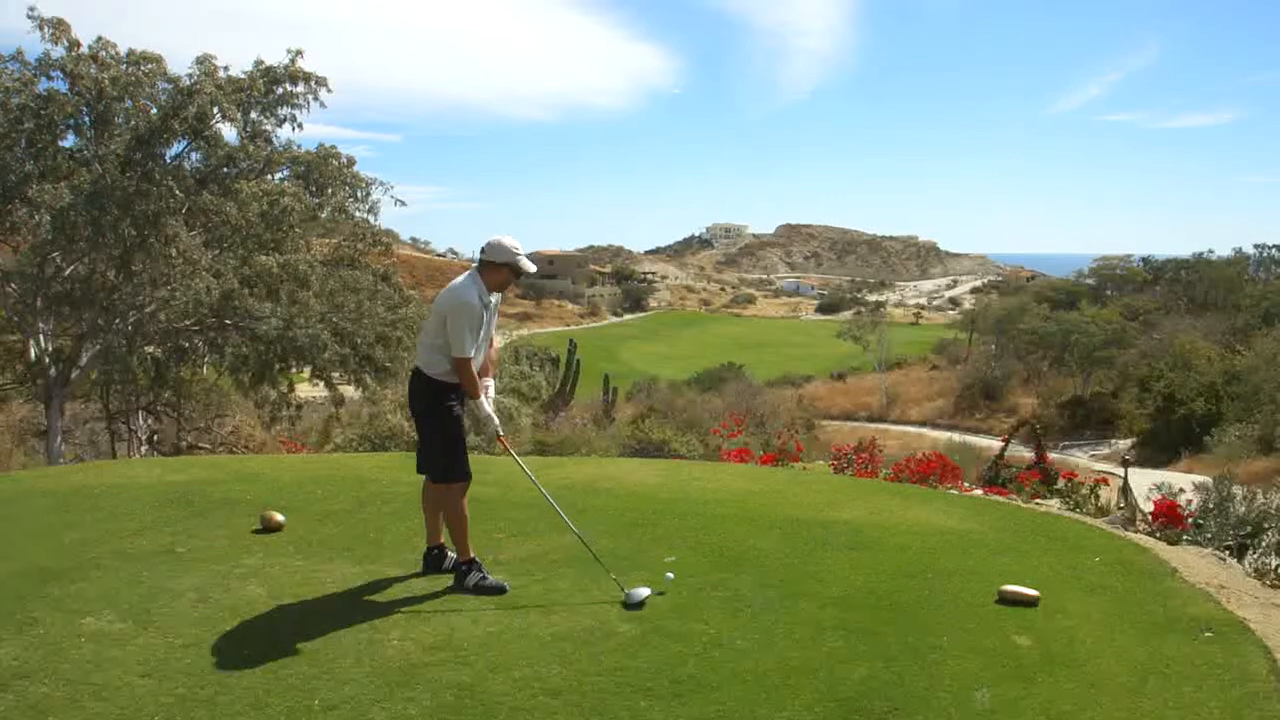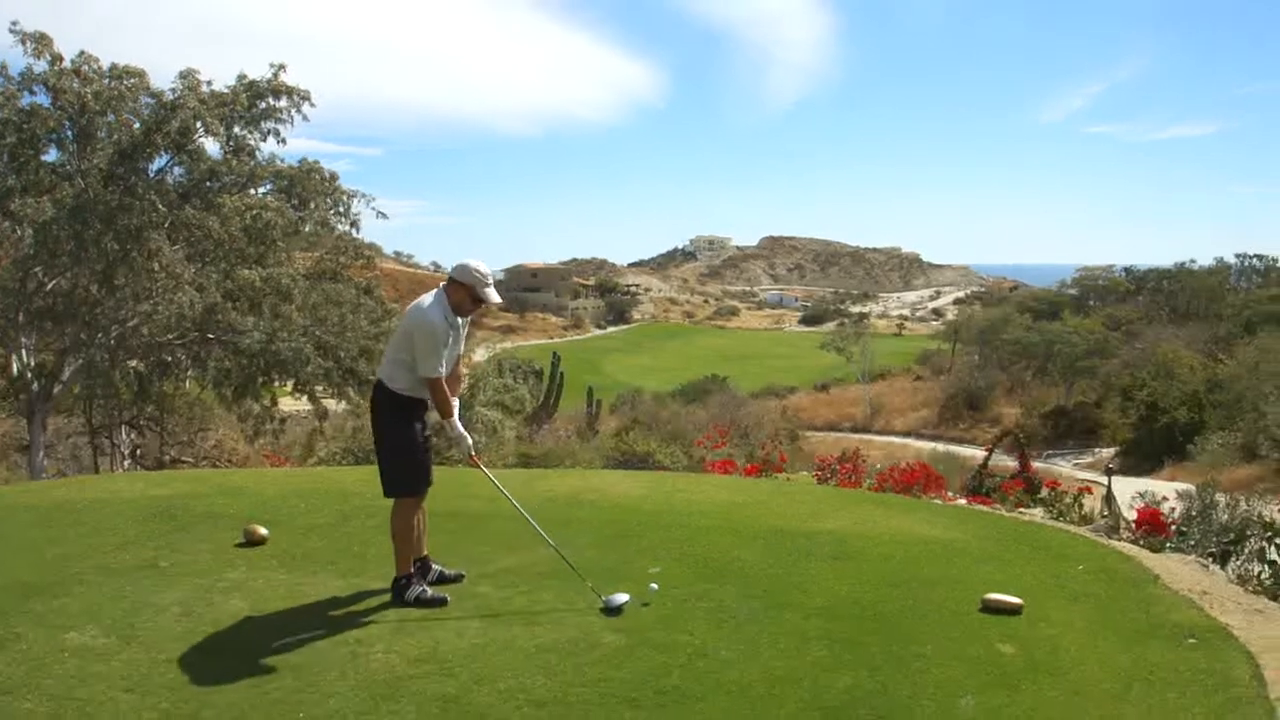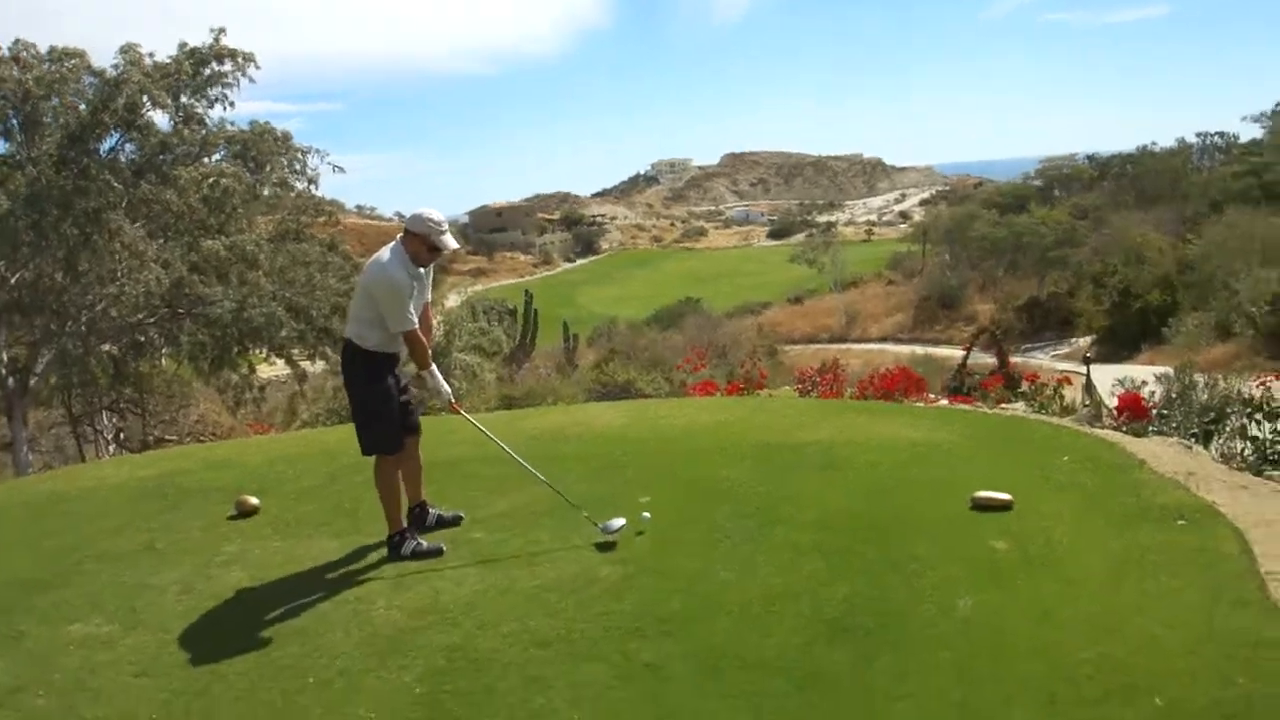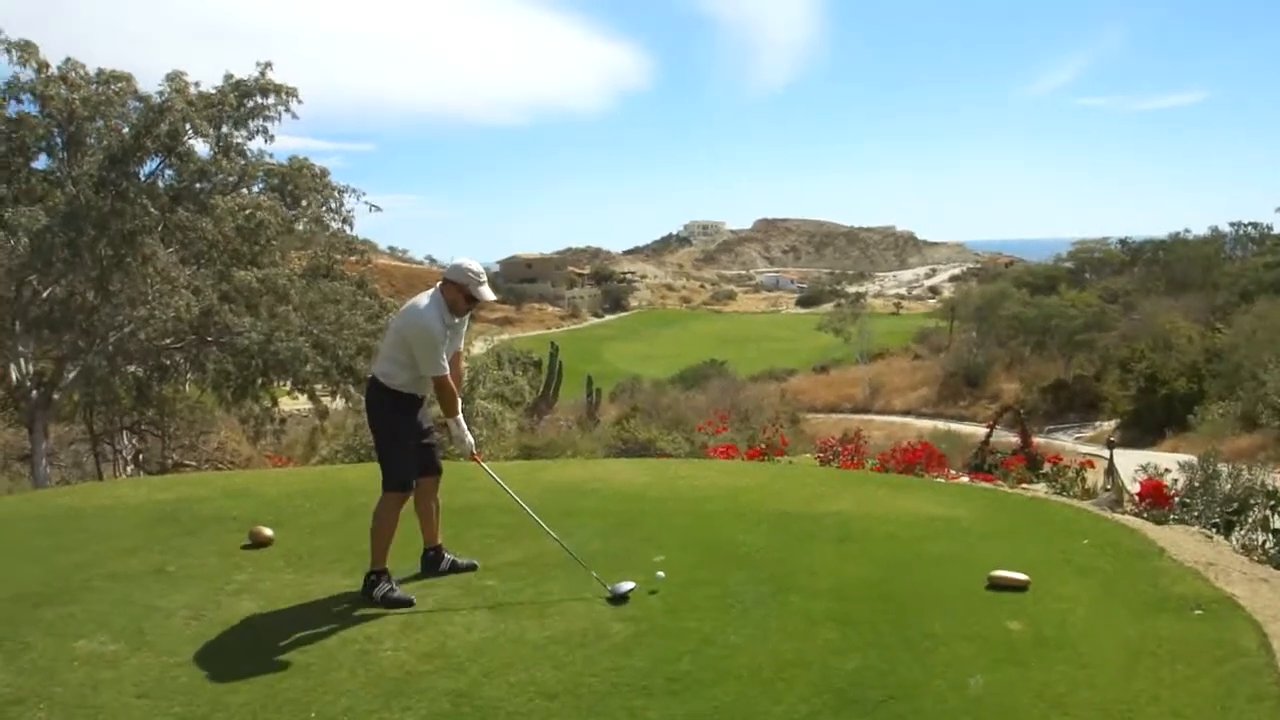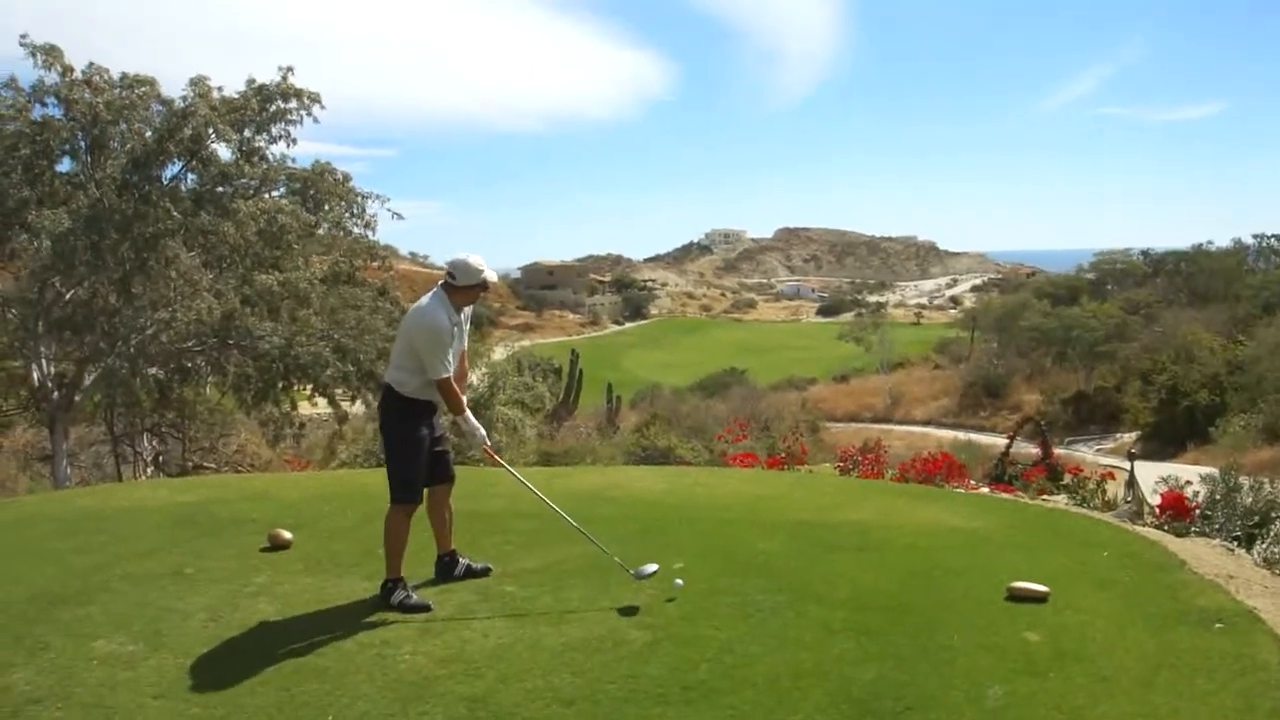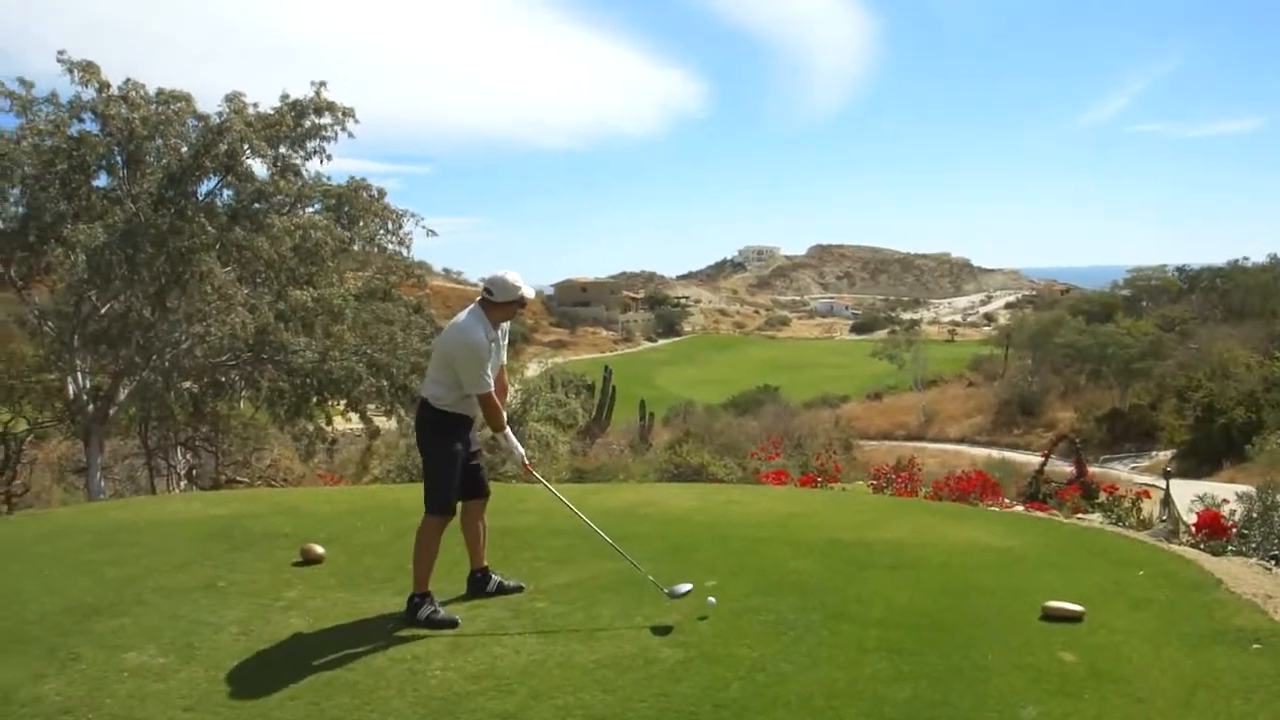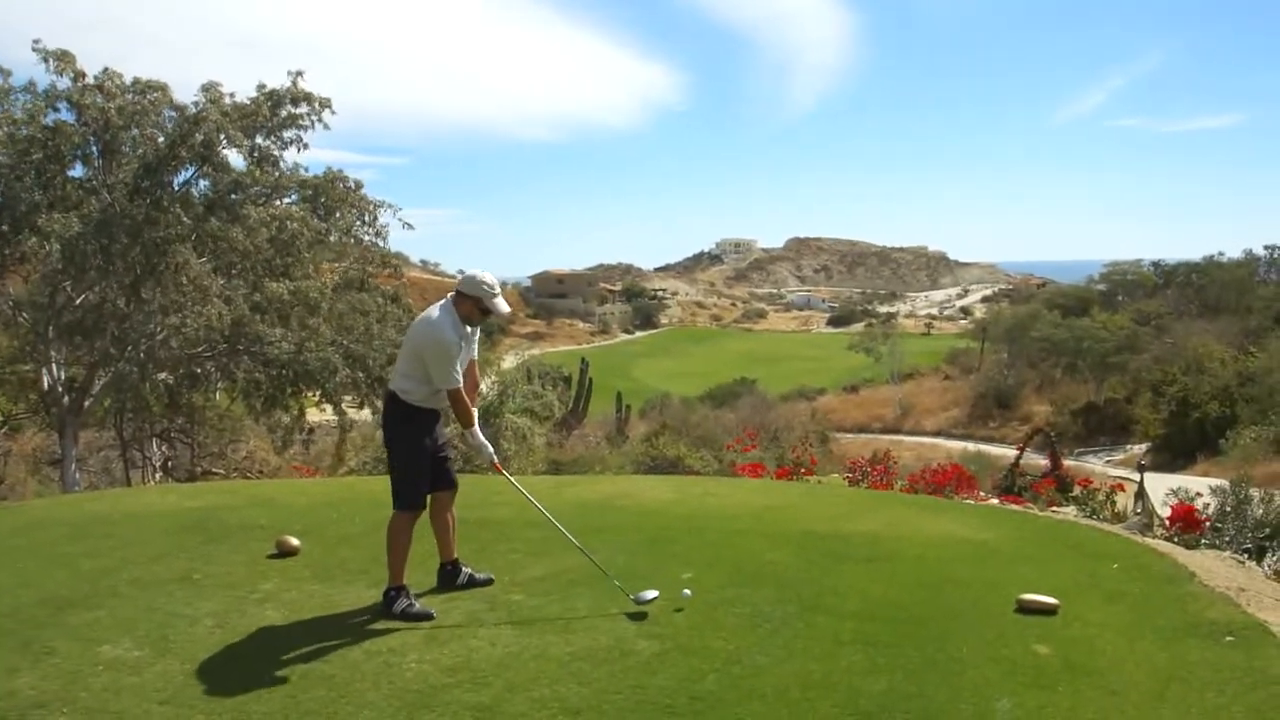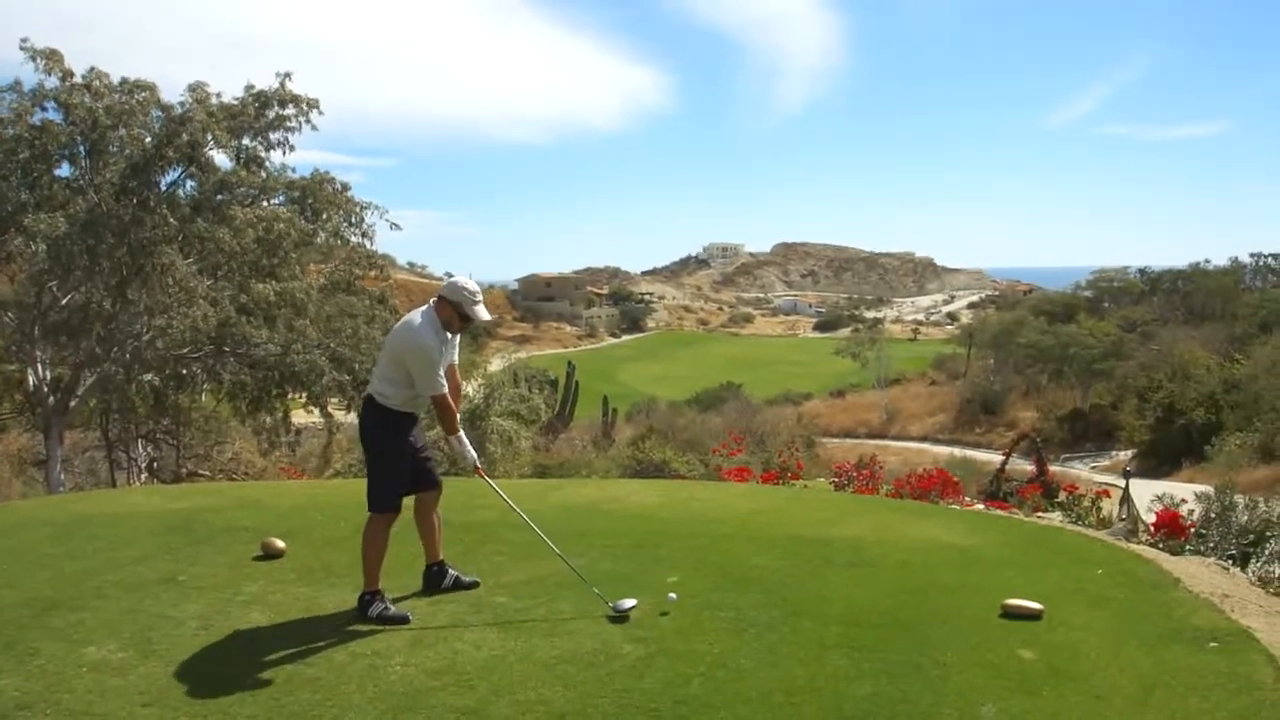
dt=0.4s
person 1, frame 1
left shoulder: (490, 294)
right shoulder: (465, 300)
left elbow: (487, 344)
right elbow: (461, 364)
left wrist: (489, 386)
right wrist: (482, 408)
left hip: (445, 388)
right hip: (435, 390)
left knee: (438, 477)
right knee: (455, 480)
left ankle: (435, 552)
right ankle: (467, 567)
person 1, frame 2
left shoulder: (458, 312)
right shoulder: (430, 319)
left elbow: (454, 364)
right elbow: (435, 384)
left wrist: (454, 407)
right wrist: (456, 430)
left hip: (413, 403)
right hip: (395, 403)
left knee: (418, 490)
right knee: (409, 494)
left ankle: (421, 564)
right ankle: (404, 581)
person 1, frame 3
left shoulder: (420, 261)
right shoulder: (389, 274)
left elbow: (424, 313)
right elbow: (412, 336)
left wrist: (428, 365)
right wrist: (435, 379)
left hip: (388, 358)
right hip: (366, 362)
left knee: (410, 439)
right knee: (389, 451)
left ankle: (419, 511)
right ankle: (398, 536)
person 1, frame 4
left shoulder: (457, 310)
right shoulder: (425, 320)
left elbow: (455, 363)
right elbow: (442, 382)
left wrist: (456, 410)
right wrist: (459, 429)
left hip: (414, 398)
right hip: (389, 399)
left knee: (429, 478)
right knee: (398, 488)
left ankle: (433, 555)
right ankle: (376, 576)
person 1, frame 5
left shoulder: (460, 309)
right shoulder: (432, 321)
left elbow: (461, 362)
right elbow: (445, 383)
left wrist: (462, 408)
right wrist: (469, 423)
left hip: (427, 406)
right hip: (404, 408)
left knee: (442, 485)
right knee: (406, 500)
left ankle: (448, 561)
right ankle: (392, 584)
person 1, frame 6
left shoulder: (496, 325)
right shoulder: (470, 337)
left elbow: (499, 378)
right elbow: (486, 398)
left wrist: (502, 425)
right wrist: (509, 440)
left hip: (462, 421)
right hip: (440, 422)
left knee: (476, 499)
right knee: (439, 512)
left ankle: (480, 576)
right ankle: (419, 599)
person 1, frame 7
left shoulder: (466, 321)
right shoulder: (440, 332)
left elbow: (471, 374)
right elbow: (456, 394)
left wrist: (473, 422)
right wrist: (476, 438)
left hip: (429, 414)
right hip: (406, 416)
left knee: (445, 491)
right knee: (409, 507)
left ankle: (450, 569)
right ankle: (395, 592)
person 1, frame 8
left shoulder: (447, 325)
right shoulder: (421, 339)
left elbow: (452, 378)
right elbow: (440, 400)
left wrist: (455, 429)
right wrist: (461, 443)
left hip: (405, 418)
right hip: (384, 419)
left knee: (429, 491)
right knee: (385, 510)
left ankle: (436, 571)
right ankle: (370, 596)
